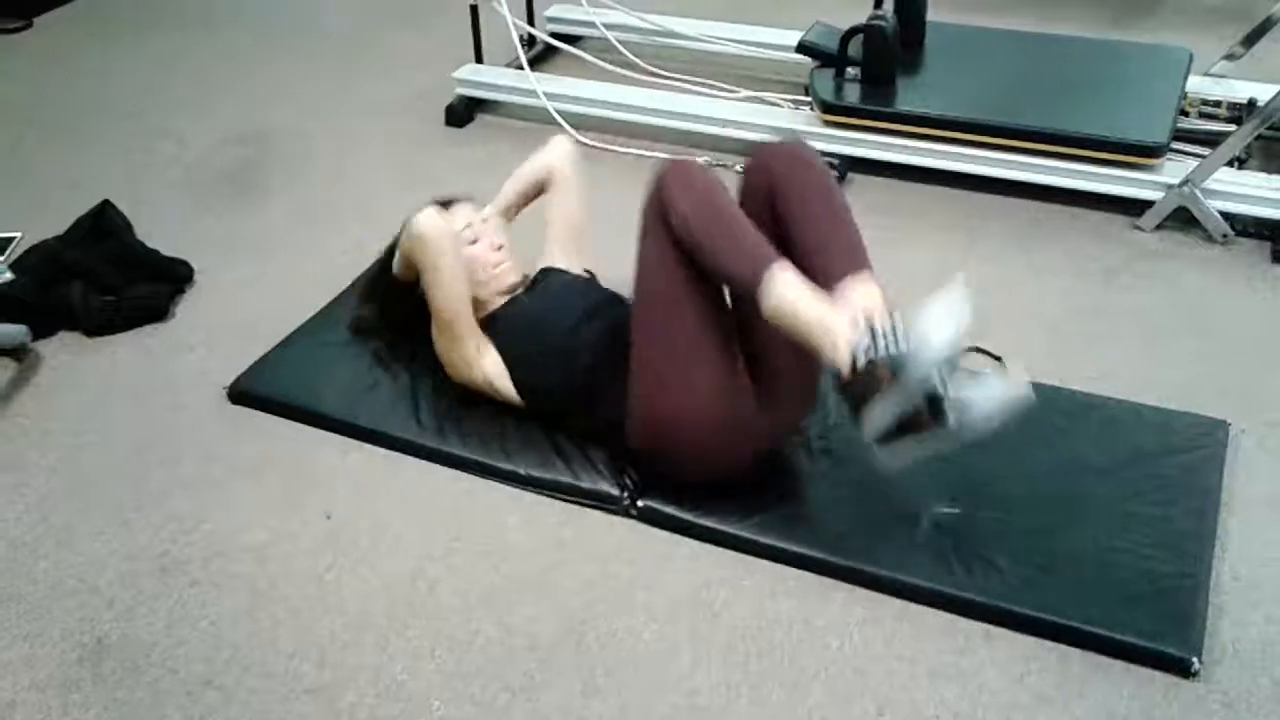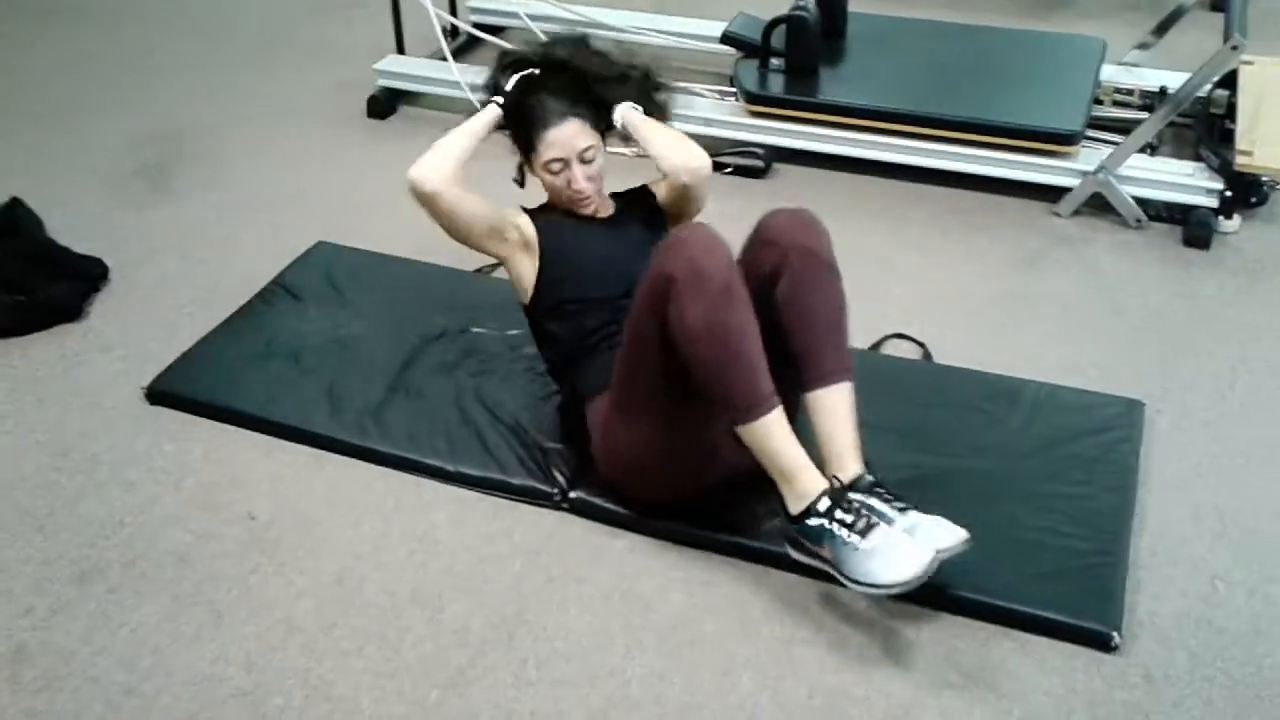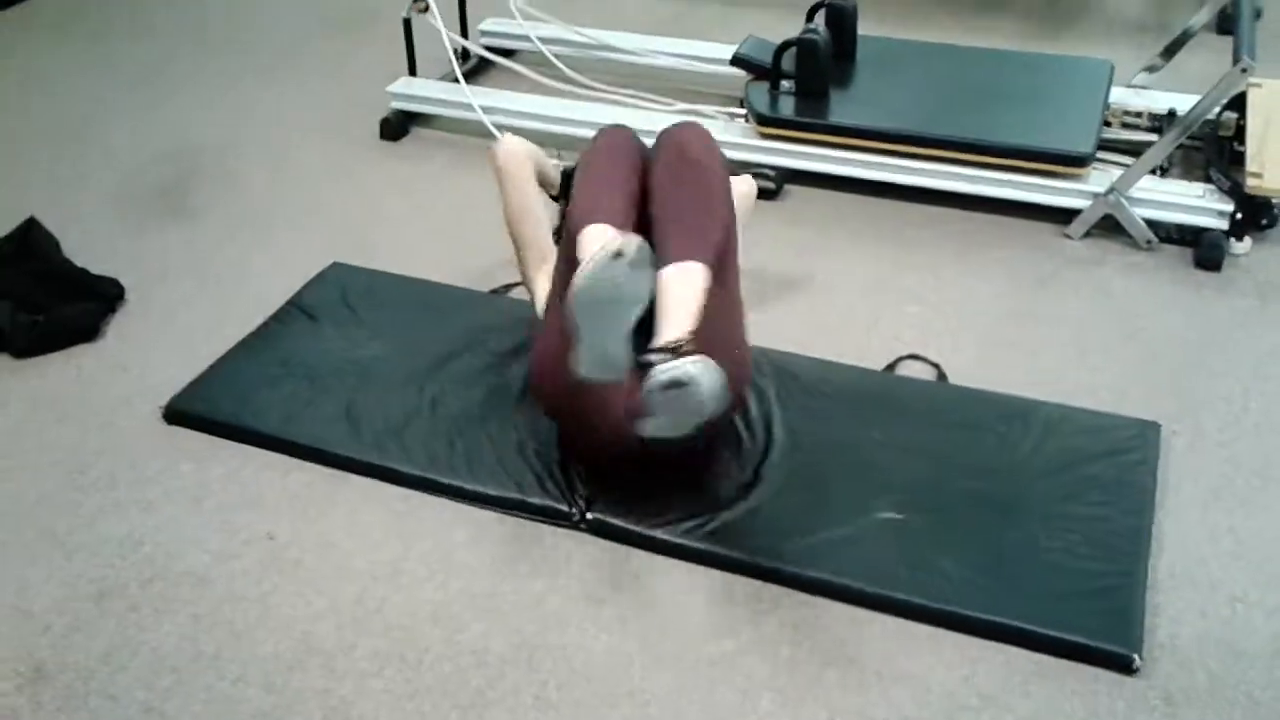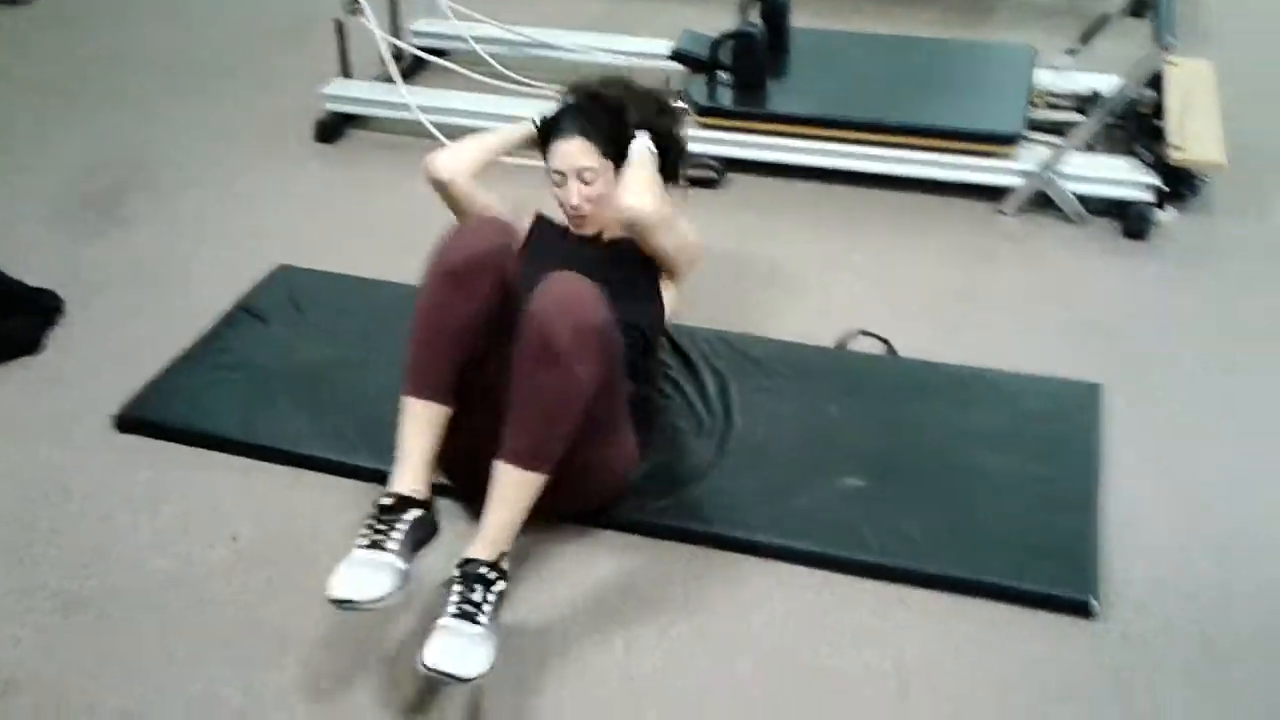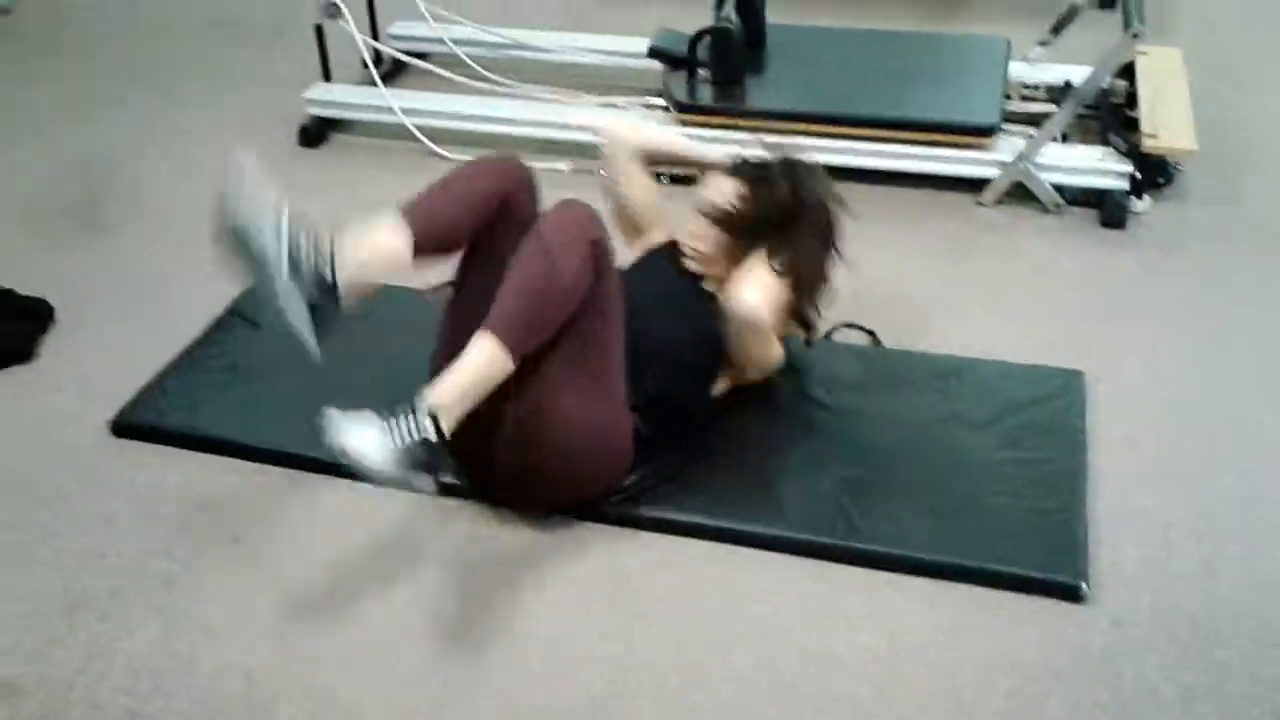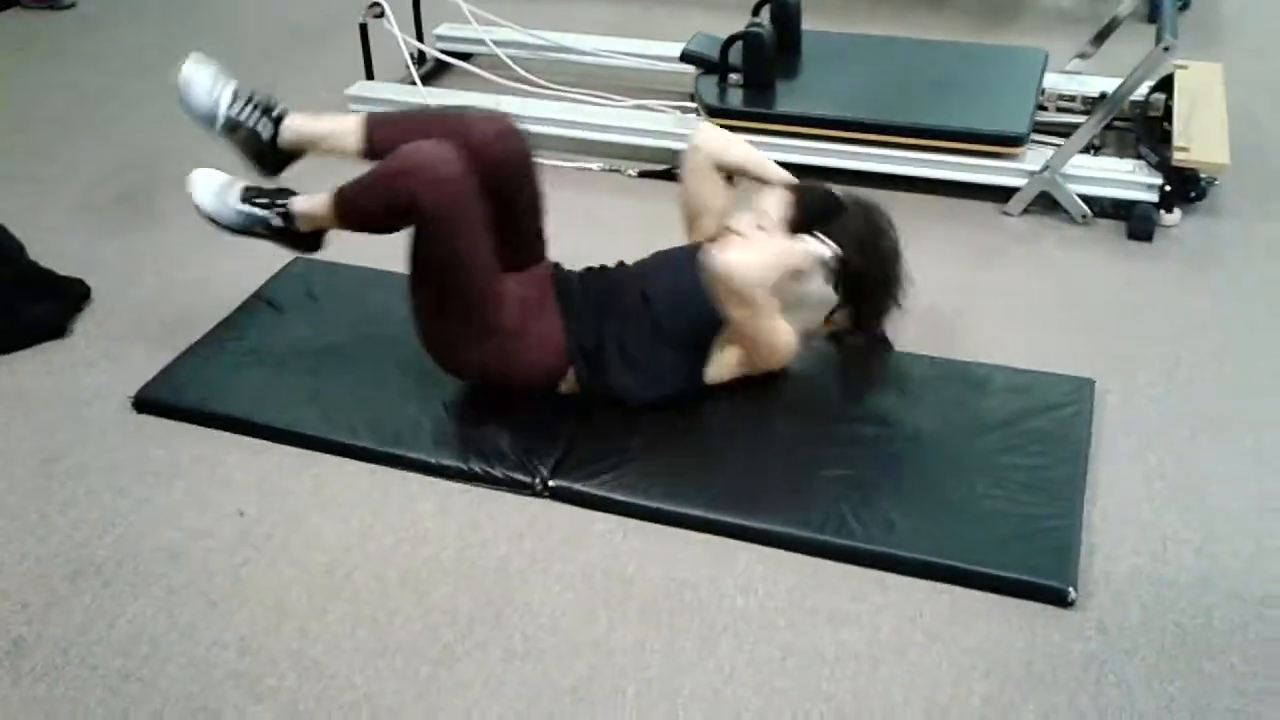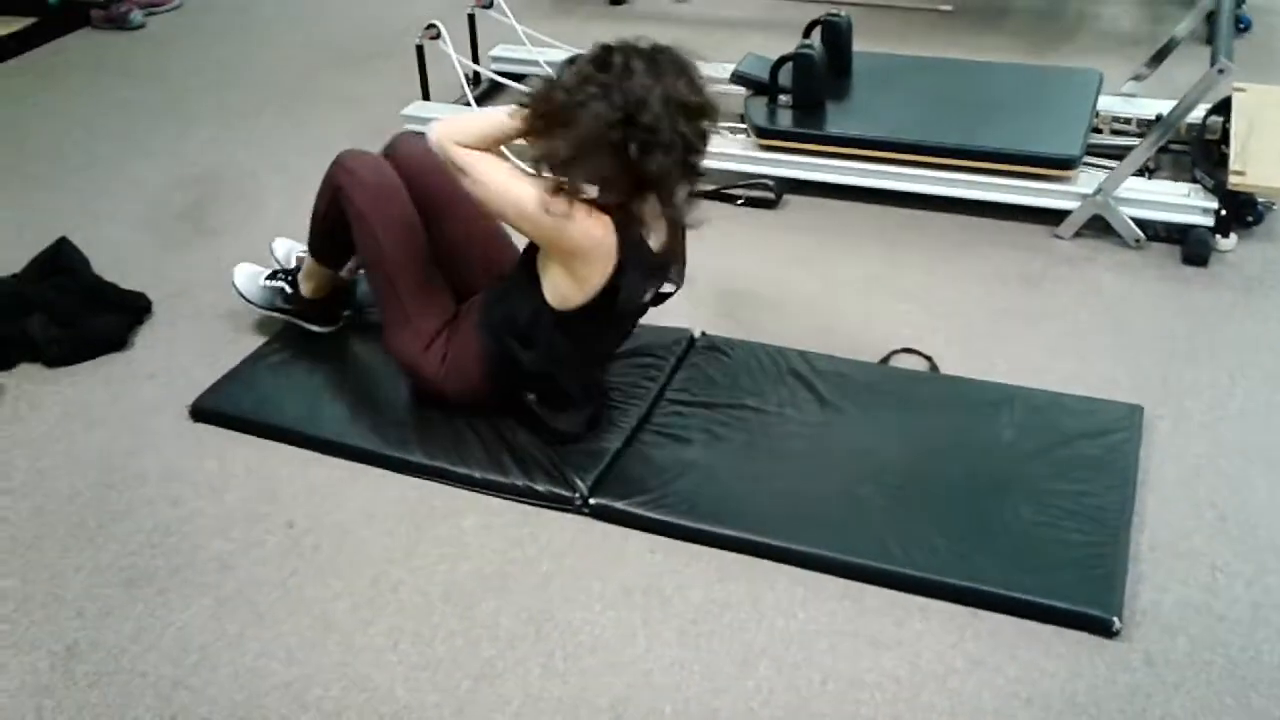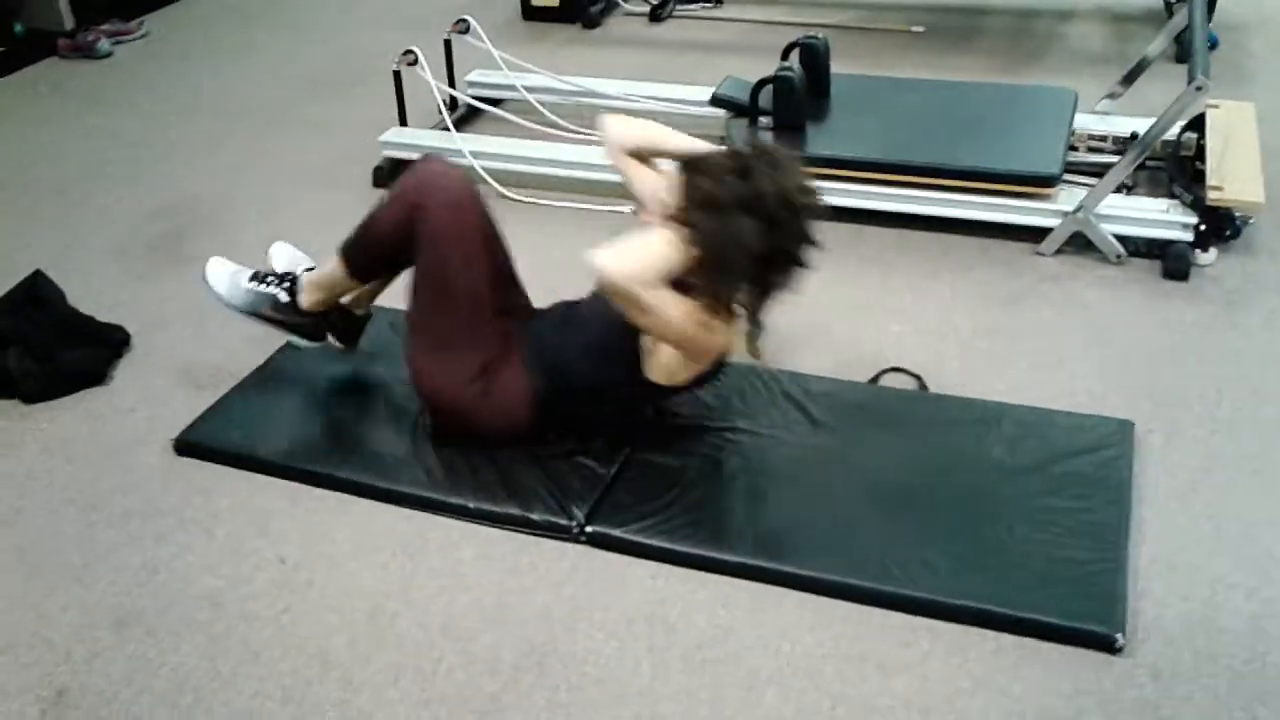
dt=0.5s
person 1, frame 1
left shoulder: (556, 278)
right shoulder: (475, 354)
left elbow: (562, 153)
right elbow: (429, 230)
left wrist: (491, 213)
right wrist: (417, 244)
left hip: (762, 394)
right hip: (690, 423)
left knee: (783, 164)
right knee: (681, 182)
right ankle: (859, 358)
person 1, frame 2
left shoulder: (655, 209)
right shoulder: (525, 236)
left elbow: (694, 171)
right elbow: (429, 181)
left wrist: (624, 111)
right wrist: (496, 111)
left hip: (740, 421)
right hip: (654, 446)
left knee: (790, 234)
right knee: (695, 256)
left ankle: (850, 485)
right ankle: (812, 506)
person 1, frame 3
right shoulder: (552, 268)
left elbow: (743, 186)
right elbow: (511, 152)
left hip: (678, 394)
right hip: (593, 400)
left knee: (685, 142)
right knee: (615, 147)
left ankle: (673, 359)
right ankle: (601, 314)
person 1, frame 4
left shoulder: (666, 250)
right shoulder: (531, 234)
left elbow: (639, 208)
right elbow: (446, 170)
left wrist: (644, 146)
right wrist: (537, 129)
left hip: (581, 460)
right hip: (483, 430)
left knee: (565, 302)
right knee: (470, 249)
left ankle: (484, 567)
right ankle: (404, 504)
person 1, frame 5
left shoulder: (754, 345)
right shoulder: (661, 237)
left elbow: (754, 303)
right elbow: (620, 139)
left wrist: (771, 252)
right wrist: (725, 164)
left hip: (564, 451)
right hip: (480, 406)
left knee: (574, 225)
right knee: (505, 178)
left ankle: (426, 430)
right ankle: (326, 274)
person 1, frame 6
left shoulder: (764, 344)
right shoulder: (717, 253)
left elbow: (737, 266)
right elbow: (706, 145)
left wrist: (801, 255)
right wrist: (793, 185)
left hip: (510, 343)
right hip: (539, 290)
left knee: (428, 168)
right knee: (492, 137)
left ankle: (295, 220)
right ankle: (275, 133)
person 1, frame 7
left shoulder: (584, 233)
right shoulder: (657, 209)
left elbow: (448, 139)
left wrist: (536, 116)
left hip: (455, 359)
right hip: (502, 309)
left knee: (356, 171)
right knee: (405, 153)
left ankle: (312, 296)
right ankle: (333, 266)
person 1, frame 8
left shoulder: (704, 333)
right shoulder: (690, 266)
left elbow: (607, 268)
right elbow: (613, 130)
left wrist: (687, 228)
right wrist: (706, 154)
left hip: (482, 392)
right hip: (517, 343)
left knee: (435, 190)
right knee: (436, 176)
left ankle: (308, 307)
right ankle: (345, 306)
